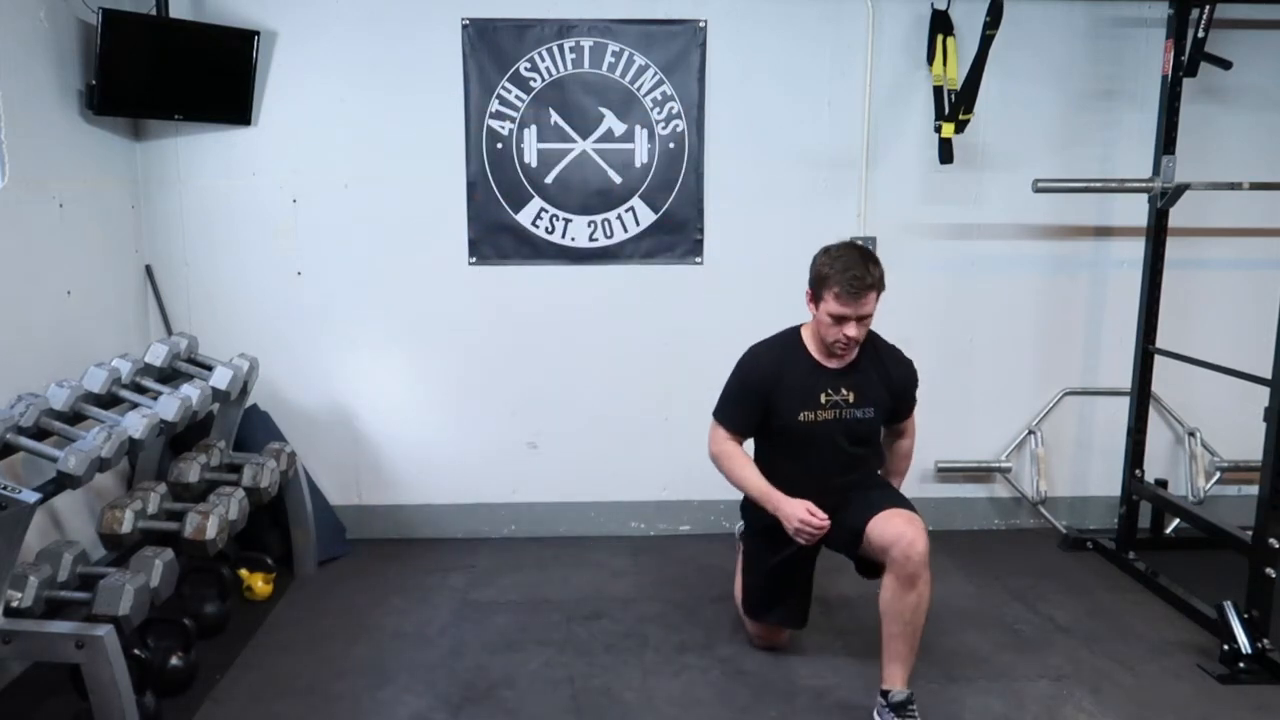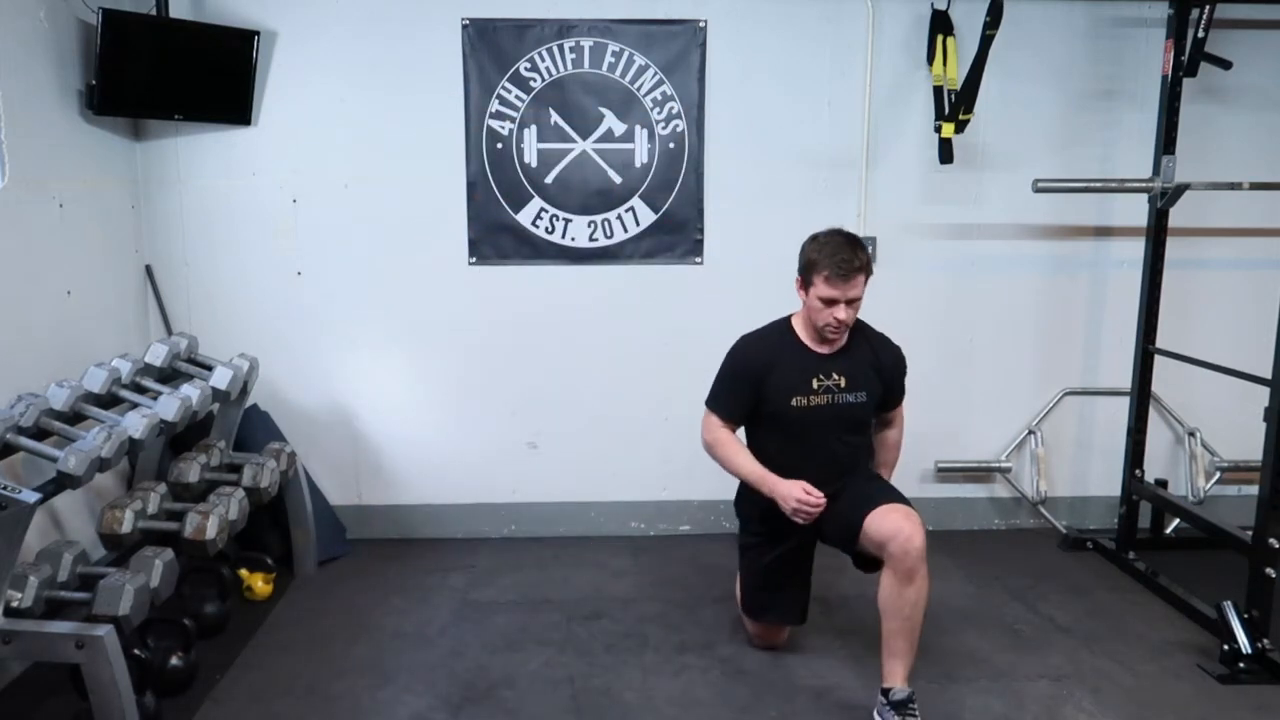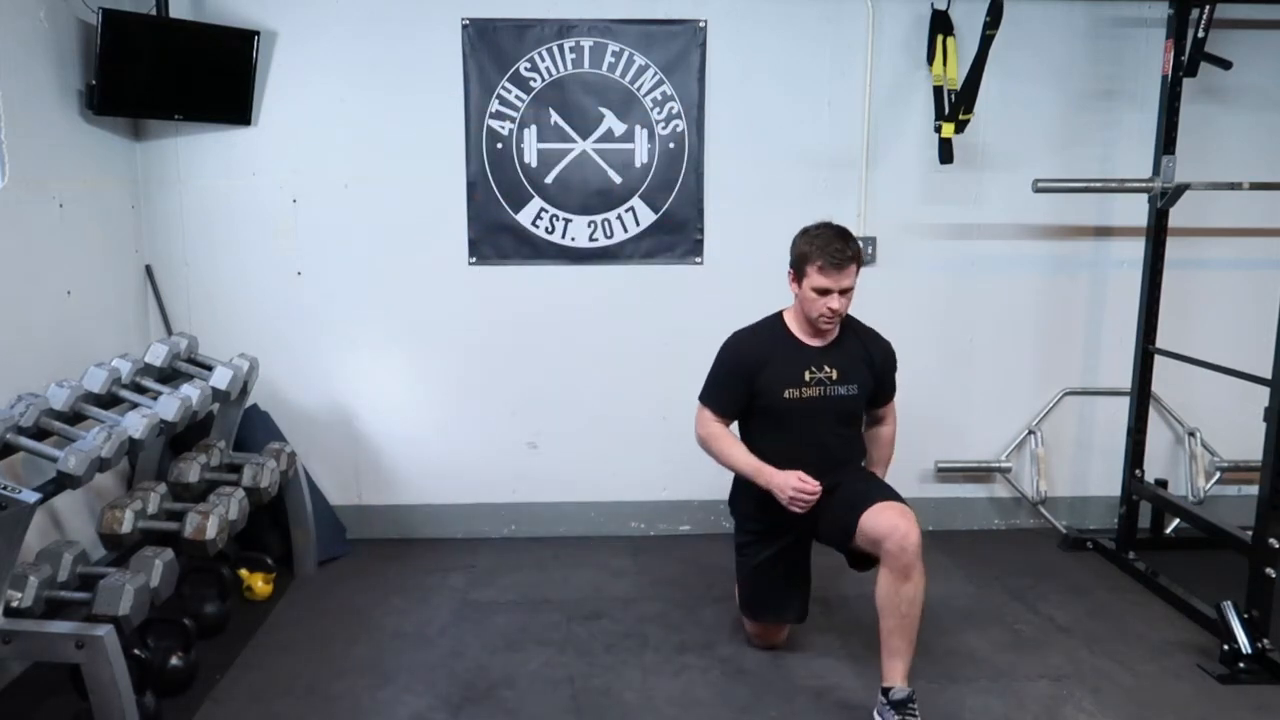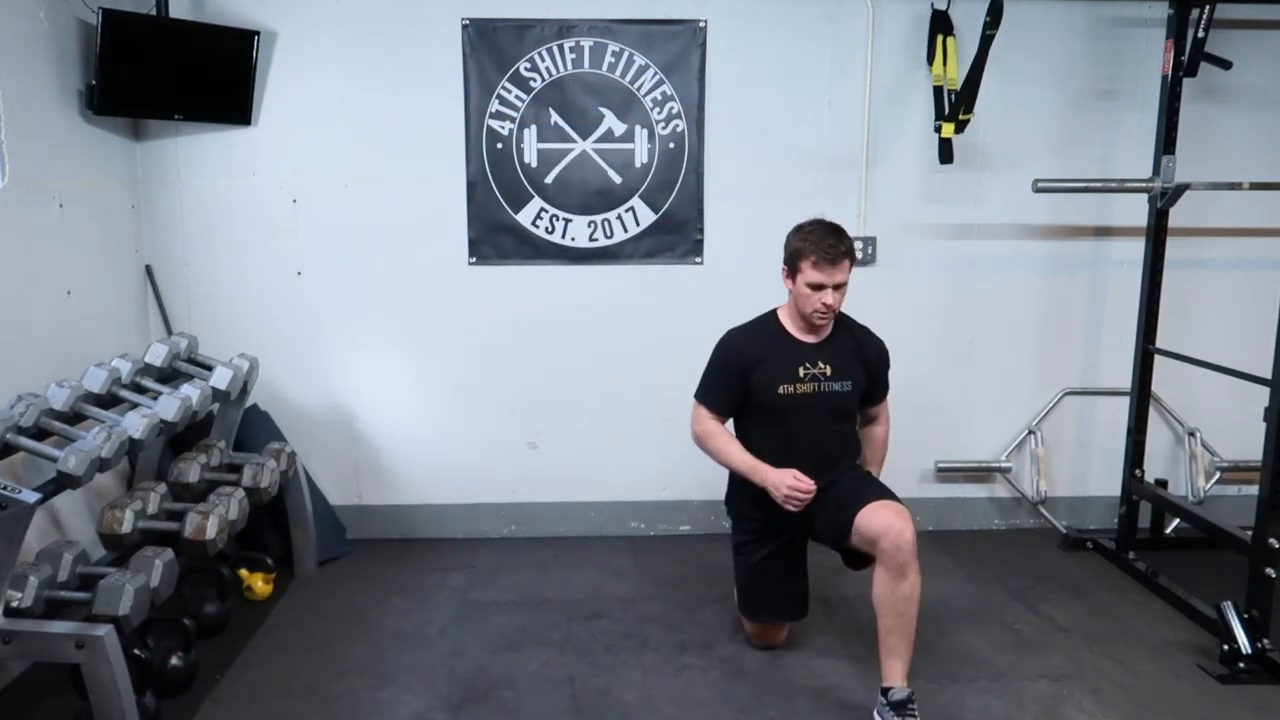
dt=0.1s
person 1, frame 1
left shoulder: (893, 367)
right shoulder: (765, 364)
left elbow: (902, 434)
right elbow: (722, 444)
left wrist: (887, 496)
right wrist: (779, 506)
left hip: (857, 493)
right hip: (780, 506)
left knee: (910, 544)
right knee: (766, 637)
right ankle: (749, 543)
person 1, frame 2
left shoulder: (881, 353)
right shoulder: (756, 352)
right elbow: (715, 433)
left wrist: (876, 494)
right wrist: (776, 488)
left hip: (848, 487)
right hip: (774, 500)
left knee: (907, 537)
right knee: (766, 635)
right ankle: (753, 569)
person 1, frame 3
left shoulder: (872, 349)
right shoulder: (748, 348)
left elbow: (882, 422)
right elbow: (709, 428)
left wrist: (870, 490)
right wrist: (772, 479)
left hip: (842, 484)
right hip: (768, 496)
left knee: (903, 535)
right knee: (765, 635)
right ankle: (754, 567)
person 1, frame 4
left shoulder: (864, 346)
right shoulder: (743, 345)
left elbow: (874, 420)
right elbow: (704, 426)
left wrist: (864, 490)
right wrist: (768, 476)
left hip: (837, 481)
right hip: (763, 497)
left knee: (898, 533)
right knee: (765, 635)
right ankle: (756, 573)
